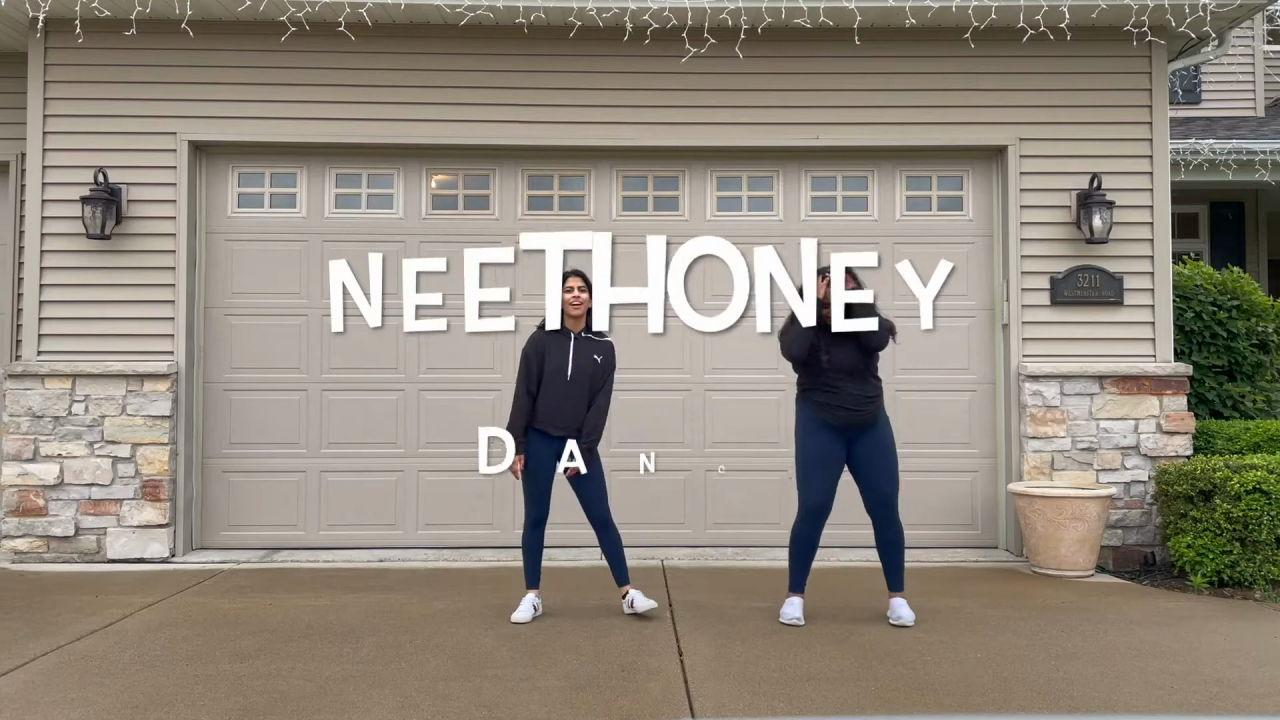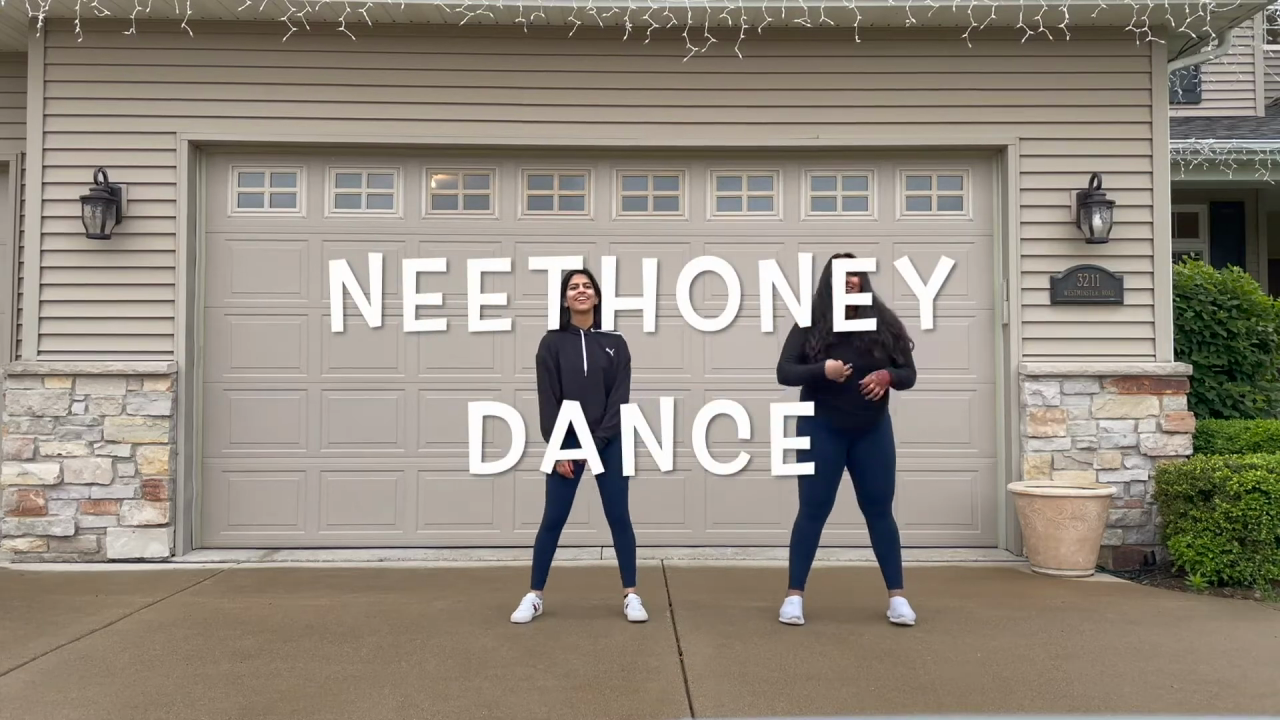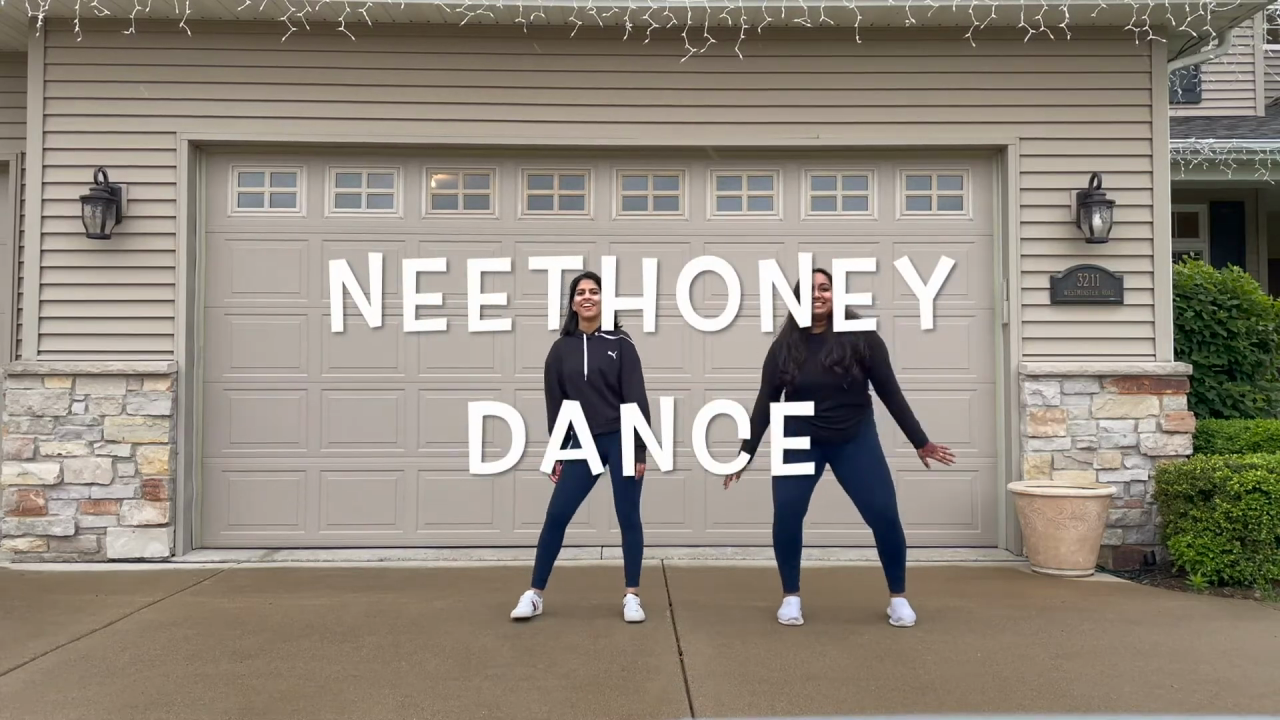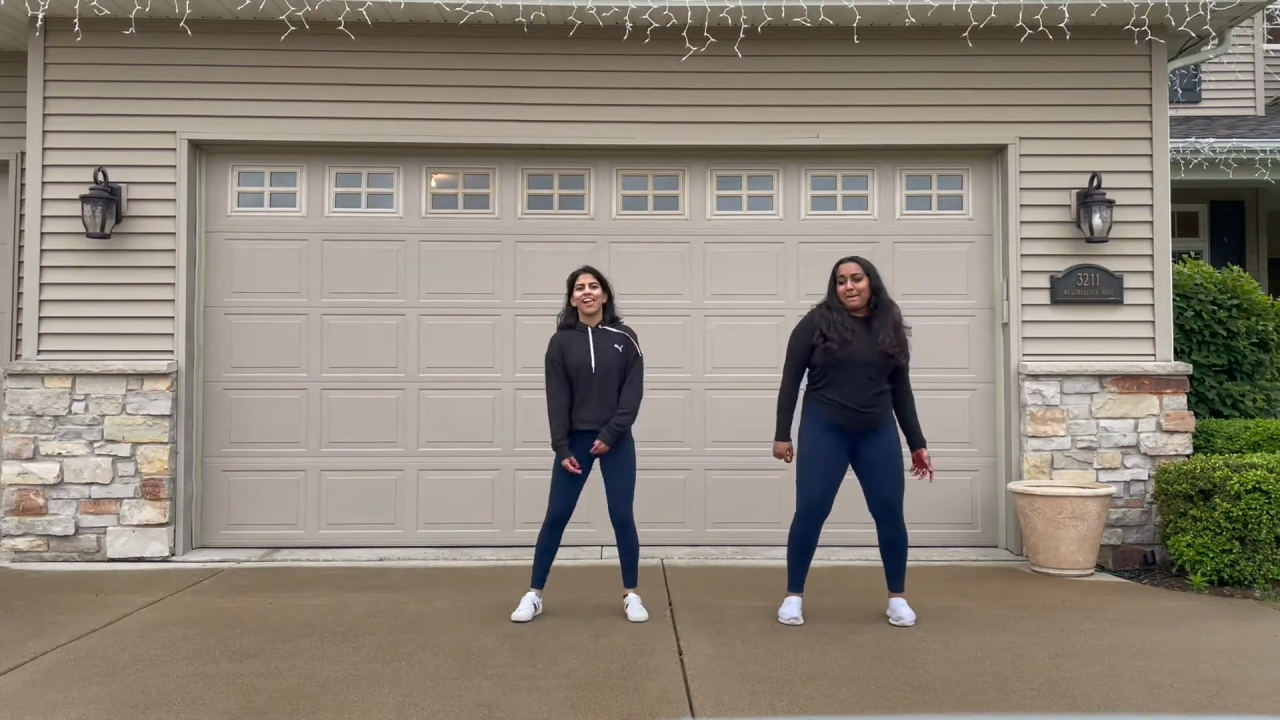
dt=1s
person 1, frame 1
left shoulder: (861, 322)
right shoulder: (799, 326)
left elbow: (878, 341)
right elbow: (796, 353)
left wrist: (856, 299)
right wrist: (816, 306)
left hip: (870, 427)
right hip: (820, 428)
left knee: (885, 509)
right knee: (813, 510)
left ankle: (897, 597)
right ankle: (795, 596)
person 1, frame 2
left shoulder: (883, 323)
right shoulder: (811, 324)
left elbow: (908, 376)
right elbow: (784, 373)
left wrist: (889, 375)
right wrist: (821, 369)
left hip: (872, 430)
right hip: (822, 428)
left knee: (879, 510)
right knee: (814, 510)
left ankle: (896, 597)
right ankle: (794, 595)
person 1, frame 3
left shoulder: (862, 339)
right shoulder: (784, 346)
left elbow: (890, 393)
right elbow: (765, 403)
left wrist: (921, 442)
right wrist: (745, 454)
left hip: (856, 440)
right hip: (801, 441)
left knee: (885, 516)
right knee: (787, 514)
left ankle: (897, 597)
right ankle: (791, 596)
person 1, frame 4
left shoulder: (891, 328)
right shoulder: (817, 322)
left elbow: (901, 389)
right elbow: (791, 380)
left wrist: (917, 443)
right wrist: (782, 434)
left hip: (877, 432)
right hip: (824, 429)
left knee: (890, 512)
right knee: (811, 510)
left ankle: (897, 597)
right ankle: (793, 596)
person 2, frame 1
left shoulder: (603, 347)
right shoulder: (541, 341)
left elbow: (601, 402)
right elbow: (524, 394)
left wrist: (586, 449)
right wrist: (517, 445)
left hip: (579, 444)
right hip: (540, 442)
left knee: (602, 519)
right knee: (536, 519)
left ankle: (628, 592)
right ankle: (532, 596)
person 2, frame 2
left shoulder: (614, 342)
right shoulder: (552, 343)
left elbow: (620, 397)
right elbow: (548, 400)
left wrist: (600, 443)
right wrist: (558, 449)
left hip: (608, 443)
right hip: (567, 443)
left knee: (619, 518)
right knee: (553, 519)
left ankle: (631, 595)
right ankle: (534, 596)
person 2, frame 3
left shoulder: (621, 344)
right shoulder: (561, 349)
left elbow: (636, 398)
right elbow: (555, 404)
left wrist: (639, 449)
left hip: (620, 442)
right hip: (583, 445)
left knee: (628, 519)
right knee: (556, 517)
left ankle: (631, 596)
right ankle: (534, 594)
person 2, frame 4
left shoulder: (624, 338)
right shoulder: (561, 341)
left elbow: (633, 390)
right elbow: (557, 396)
left wrist: (611, 432)
right wrist: (562, 447)
left hip: (617, 441)
right hip: (575, 441)
left knee: (622, 518)
right knee: (556, 518)
left ankle: (631, 595)
right ankle: (534, 594)
